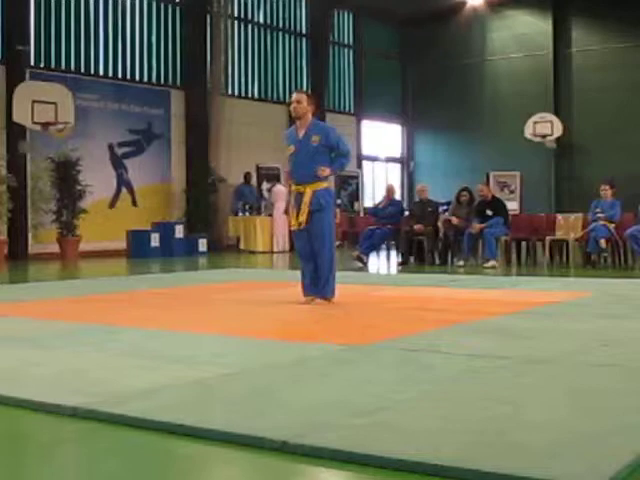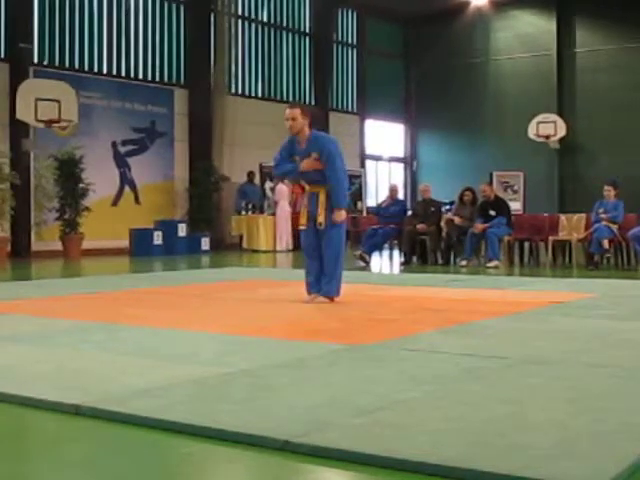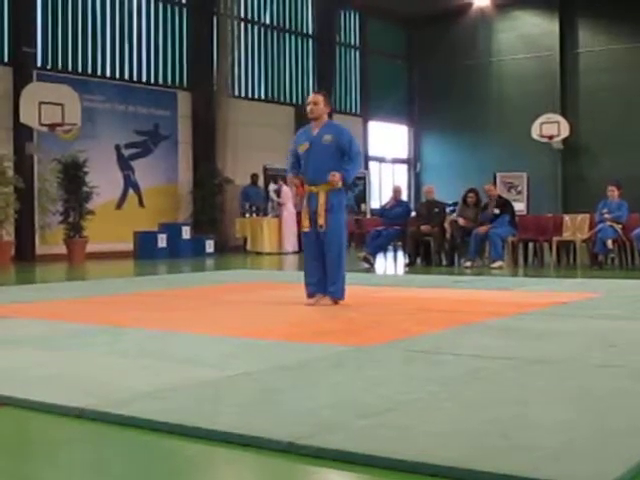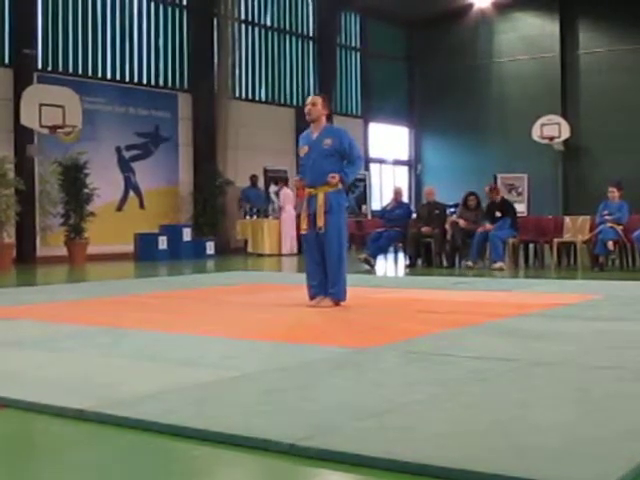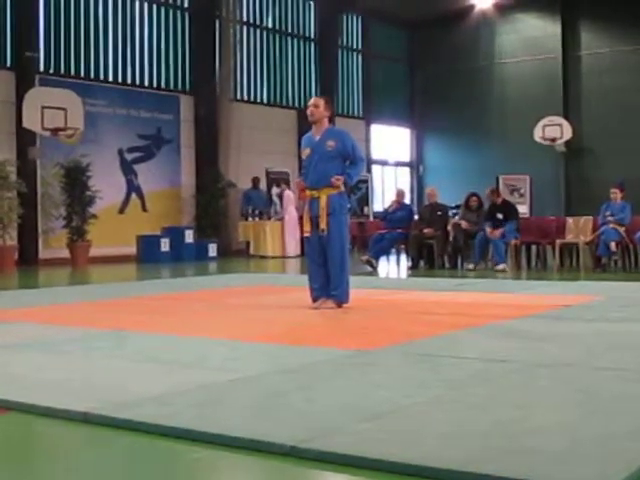
dt=1s
person 1, frame 1
left shoulder: (325, 131)
right shoulder: (289, 135)
left elbow: (344, 154)
left wrist: (331, 170)
right wrist: (294, 192)
left hip: (319, 196)
right hip: (298, 197)
left knee: (323, 247)
right knee: (303, 248)
left ankle: (325, 292)
right ankle: (311, 290)
person 1, frame 2
left shoulder: (325, 143)
right shoulder: (290, 144)
left elbow: (337, 176)
right elbow: (278, 170)
left wrist: (340, 207)
right wrist: (300, 167)
left hip: (330, 197)
right hip: (311, 196)
left knee: (332, 245)
right knee: (309, 245)
left ankle: (328, 291)
right ankle: (314, 288)
person 1, frame 3
left shoulder: (339, 132)
right shoulder: (301, 135)
left elbow: (356, 157)
right elbow: (295, 160)
left wrist: (343, 175)
right wrist: (292, 174)
left hip: (332, 197)
right hip: (310, 197)
left knee: (333, 246)
right knee: (311, 246)
left ankle: (333, 293)
right ankle: (315, 291)
person 1, frame 4
left shoulder: (338, 134)
right shoulder: (303, 138)
left elbow: (356, 160)
left wrist: (342, 177)
right wrist: (300, 180)
left hip: (332, 198)
right hip: (310, 200)
left knee: (333, 247)
right knee: (312, 248)
left ankle: (334, 294)
right ankle: (317, 292)
person 1, frame 5
left shoulder: (340, 136)
right shoulder: (305, 140)
left elbow: (359, 161)
left wrist: (346, 179)
right wrist: (302, 181)
left hip: (334, 200)
right hip: (311, 202)
left knee: (336, 249)
right knee: (313, 251)
left ankle: (336, 296)
right ankle: (319, 294)
